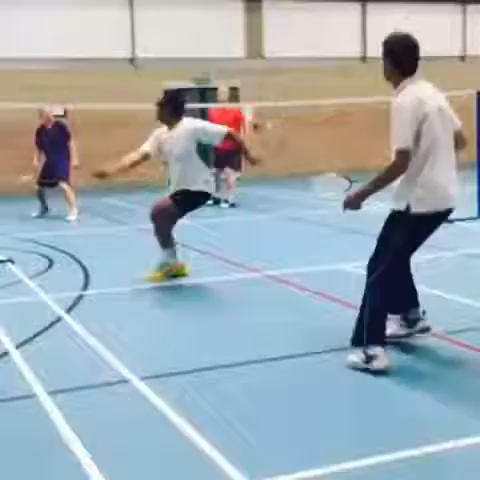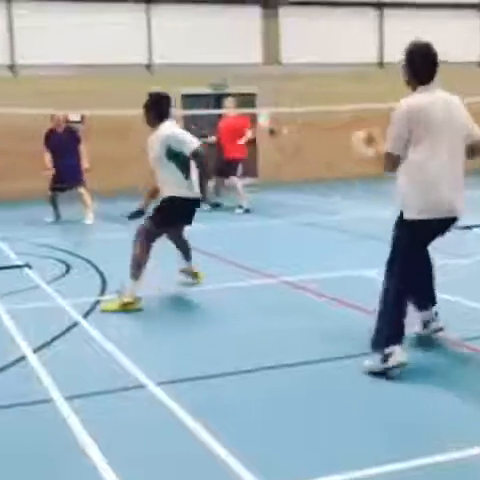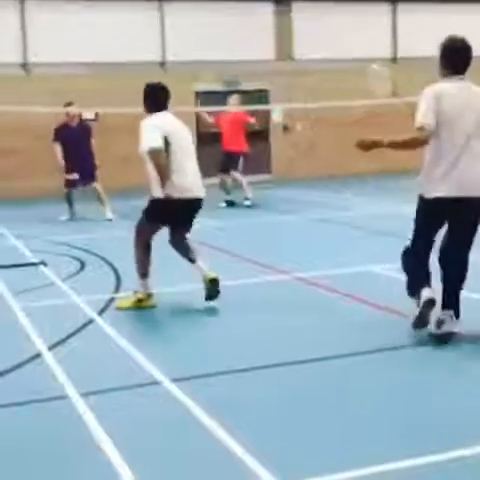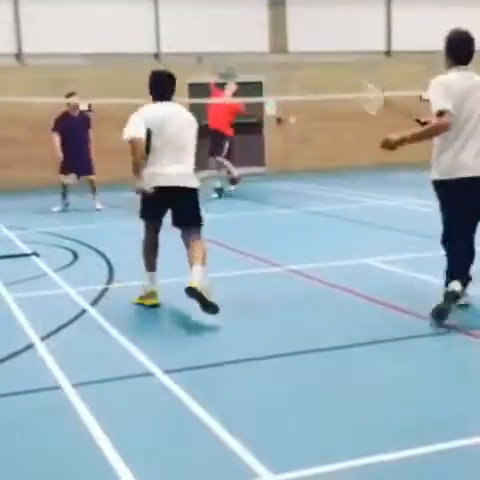
dt=0.2s
person 1, frame 1
left shoulder: (405, 101)
right shoulder: (432, 92)
left elbow: (401, 161)
right elbow: (460, 140)
left wrist: (363, 193)
left hip: (420, 199)
right hip: (442, 196)
left knee: (380, 269)
right knee: (396, 256)
left ankle: (372, 348)
right ankle: (411, 315)
person 1, frame 2
left shoulder: (407, 108)
left elbow: (390, 163)
left wrist: (378, 144)
left hip: (419, 205)
right hip: (451, 203)
left knee: (399, 274)
right knee: (416, 254)
left ankle: (390, 349)
right ankle: (429, 314)
person 1, frame 3
left shoulder: (434, 93)
left elbow: (420, 138)
left wrist: (378, 142)
left hip: (437, 188)
left knee: (418, 249)
left ankle: (424, 293)
right ankle: (448, 316)
person 1, frame 4
left shoulder: (441, 83)
left elbow: (443, 122)
left wrist: (401, 139)
left hip: (447, 171)
left knee: (452, 229)
left ankle: (455, 283)
right ankle: (456, 283)
person 2, frame 1
left shoulder: (195, 127)
right shoulder: (160, 134)
left elbow: (230, 134)
right elbow: (138, 155)
left wrist: (248, 155)
right wrist: (111, 170)
left hip: (198, 189)
right hip: (181, 189)
left knee: (158, 213)
right knee: (164, 222)
left ankle: (168, 262)
right ankle: (175, 265)
person 2, frame 2
left shoulder: (170, 132)
right shoulder: (157, 137)
left elbow: (199, 153)
right elbow: (161, 178)
left wrist: (202, 186)
right wrist: (145, 203)
left hip: (183, 196)
right hip: (183, 196)
left knee: (143, 236)
right knee: (173, 233)
left ankle: (131, 297)
right ankle: (190, 268)
person 2, frame 3
left shoulder: (150, 125)
right shoulder: (178, 124)
left elbow: (157, 154)
left wrist: (167, 187)
left hip: (171, 193)
right hip: (194, 192)
left knee: (141, 237)
right knee: (177, 239)
left ankle: (144, 293)
right ankle: (206, 273)
person 2, frame 4
left shoulder: (143, 114)
right shoulder: (187, 116)
left elbow: (136, 143)
left wrist: (140, 178)
left hip: (154, 182)
right hip: (186, 182)
left knee: (151, 233)
right knee: (194, 238)
left ankle: (150, 291)
right ankle: (197, 281)
